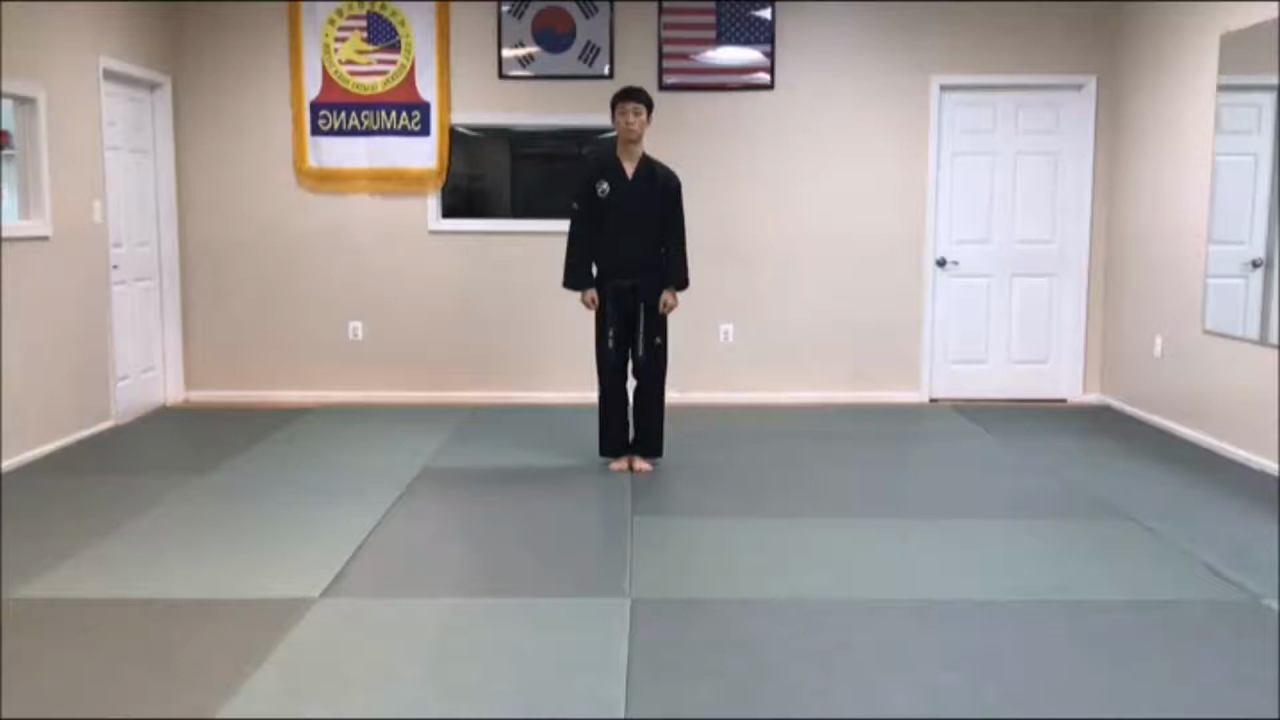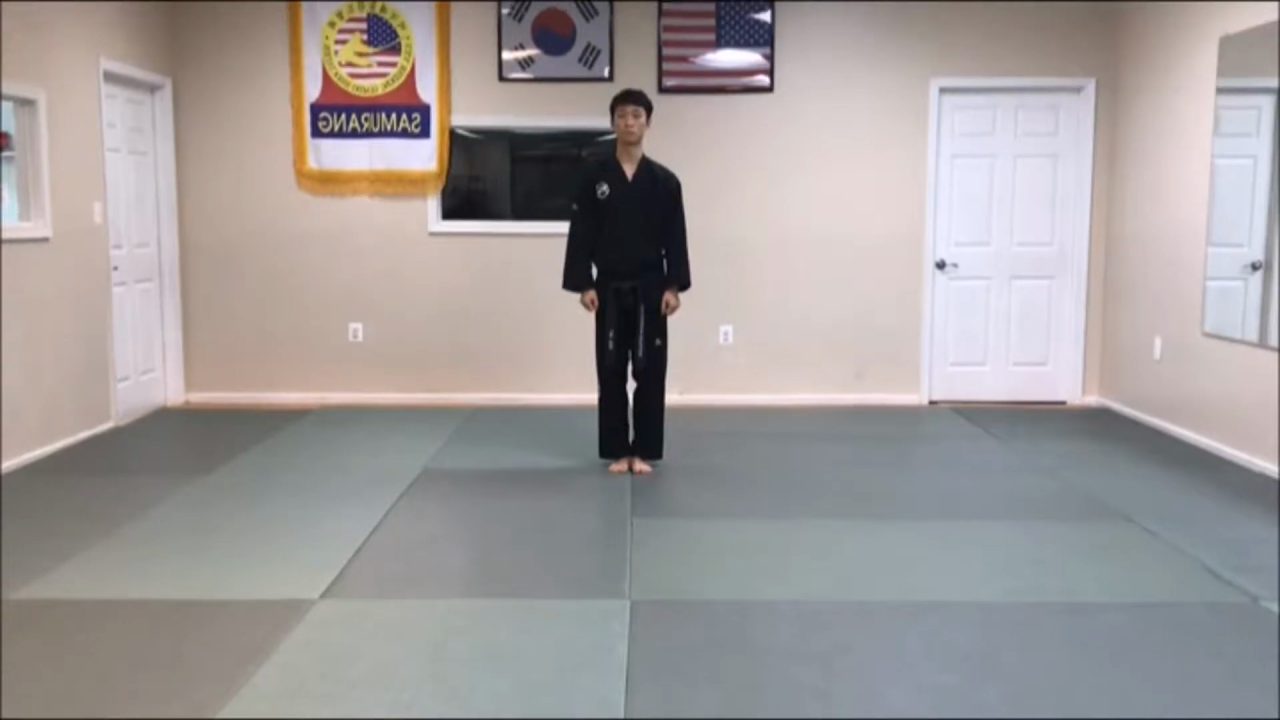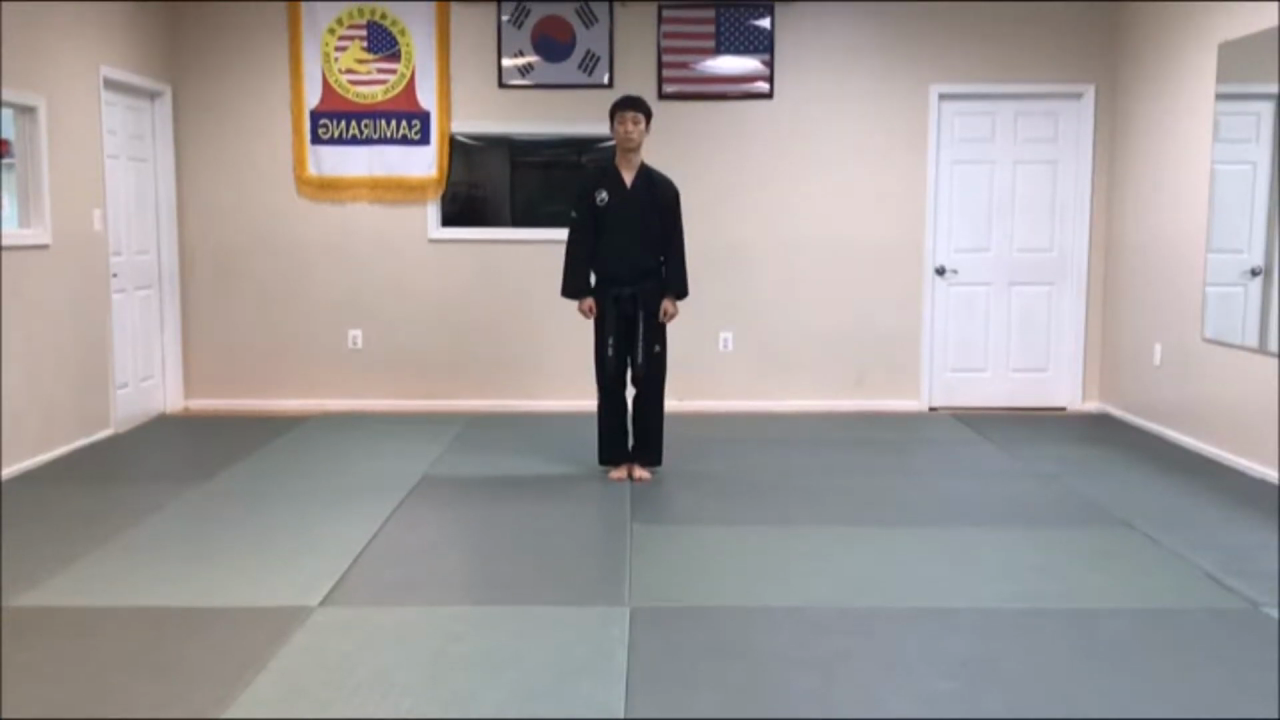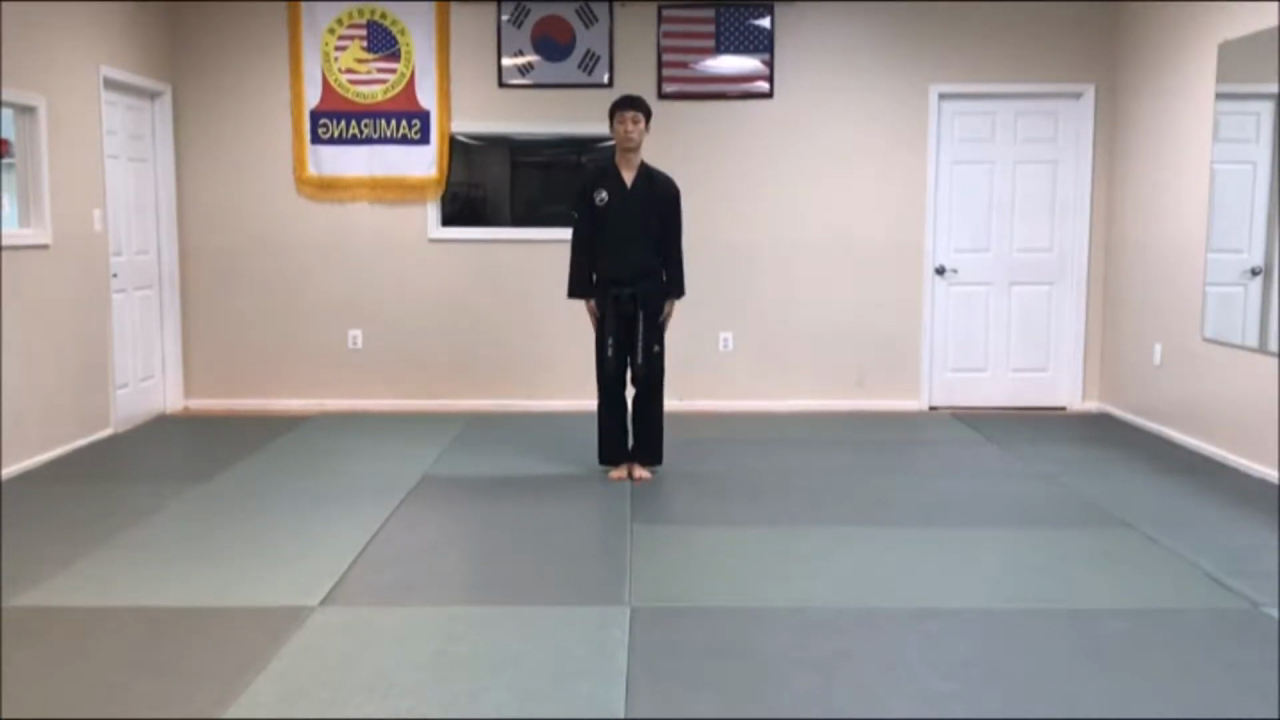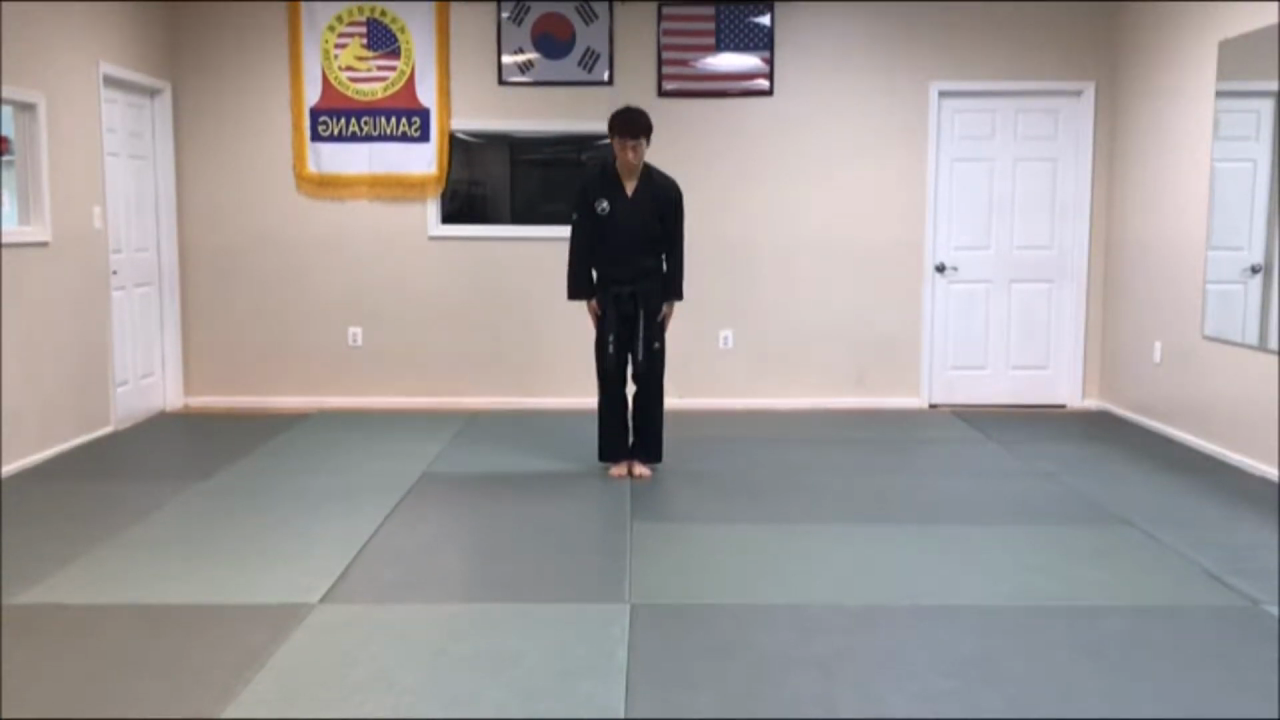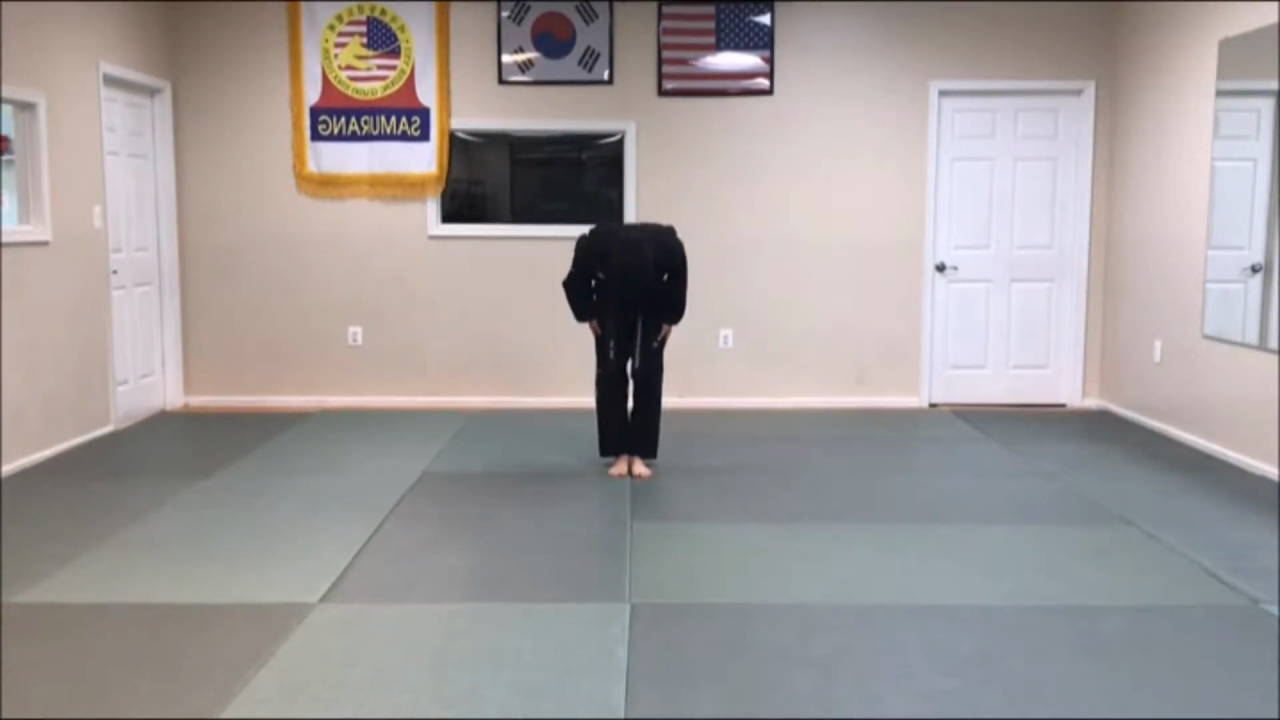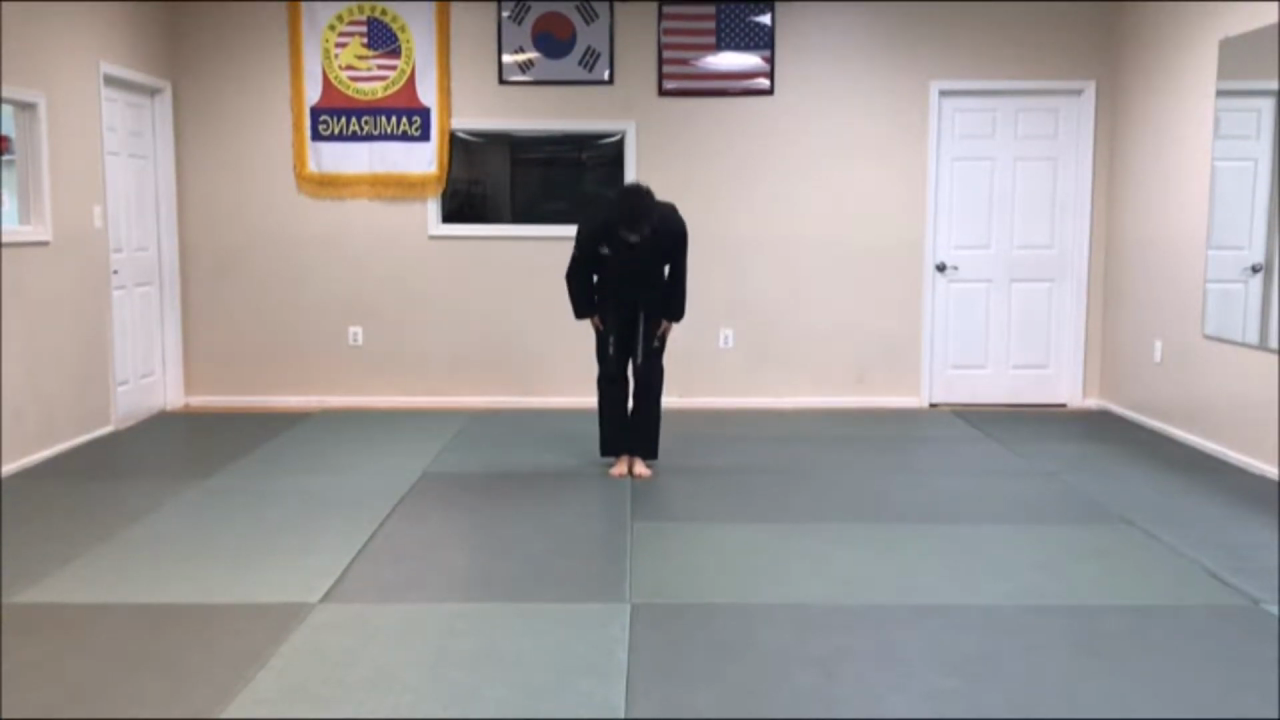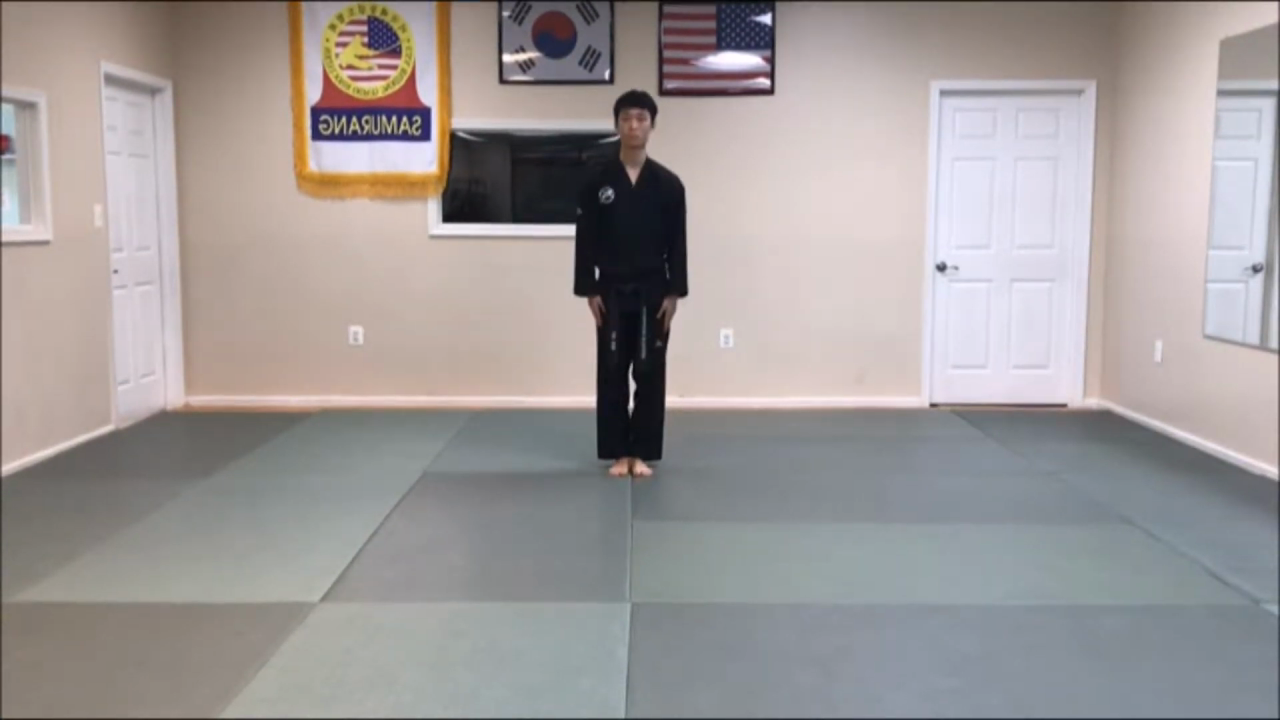
dt=0.7s
person 1, frame 1
left shoulder: (664, 178)
right shoulder: (595, 174)
left elbow: (674, 236)
right elbow: (582, 232)
left wrist: (672, 286)
right wrist: (585, 283)
left hip: (650, 287)
right hip: (609, 287)
left knee: (650, 370)
right knee: (611, 369)
left ankle: (644, 449)
right ankle: (618, 449)
person 1, frame 2
left shoulder: (663, 180)
right shoulder: (595, 177)
left elbow: (674, 237)
right elbow: (581, 233)
left wrist: (674, 286)
right wrist: (584, 284)
left hip: (649, 288)
right hip: (609, 289)
left knee: (649, 371)
right knee: (611, 371)
left ankle: (644, 450)
right ankle: (617, 450)
person 1, frame 3
left shoulder: (662, 187)
right shoulder: (594, 184)
left elbow: (673, 244)
right elbow: (580, 240)
left wrist: (673, 294)
right wrist: (582, 291)
left hip: (649, 295)
right hip: (609, 295)
left knee: (649, 378)
right knee: (610, 378)
left ankle: (644, 457)
right ankle: (617, 457)
person 1, frame 4
left shoulder: (663, 186)
right shoulder: (594, 183)
left elbow: (672, 245)
right elbow: (582, 242)
left wrist: (671, 295)
right wrist: (586, 294)
left hip: (649, 295)
right hip: (609, 296)
left knee: (648, 377)
right knee: (610, 378)
left ankle: (643, 457)
right ankle: (617, 457)
person 1, frame 5
left shoulder: (666, 189)
right shoulder: (593, 186)
left elbow: (674, 247)
right elbow: (581, 244)
left wrist: (671, 296)
right wrist: (587, 293)
left hip: (650, 295)
right hip: (609, 295)
left knee: (648, 375)
right knee: (610, 375)
left ankle: (643, 455)
right ankle: (617, 454)
person 1, frame 6
left shoulder: (669, 247)
right shoulder: (592, 248)
left elbow: (677, 283)
right elbow: (575, 284)
left wrist: (670, 318)
right wrist: (588, 315)
left hip: (652, 310)
right hip: (610, 309)
left knee: (647, 373)
right knee: (610, 372)
left ankle: (640, 452)
right ankle: (619, 451)
person 1, frame 7
left shoulder: (671, 224)
right shoulder: (595, 226)
left elbow: (677, 273)
right elbow: (578, 273)
left wrist: (671, 315)
right wrist: (589, 311)
left hip: (652, 304)
right hip: (611, 304)
left knee: (648, 375)
right knee: (611, 374)
left ankle: (640, 452)
right ankle: (620, 451)
person 1, frame 8
left shoulder: (668, 183)
right shoulder: (598, 181)
left elbow: (677, 242)
right elbow: (585, 239)
left wrist: (674, 292)
right wrist: (589, 289)
left hip: (652, 294)
right hip: (611, 293)
left knee: (649, 373)
right knee: (611, 373)
left ankle: (641, 453)
right ankle: (618, 452)
